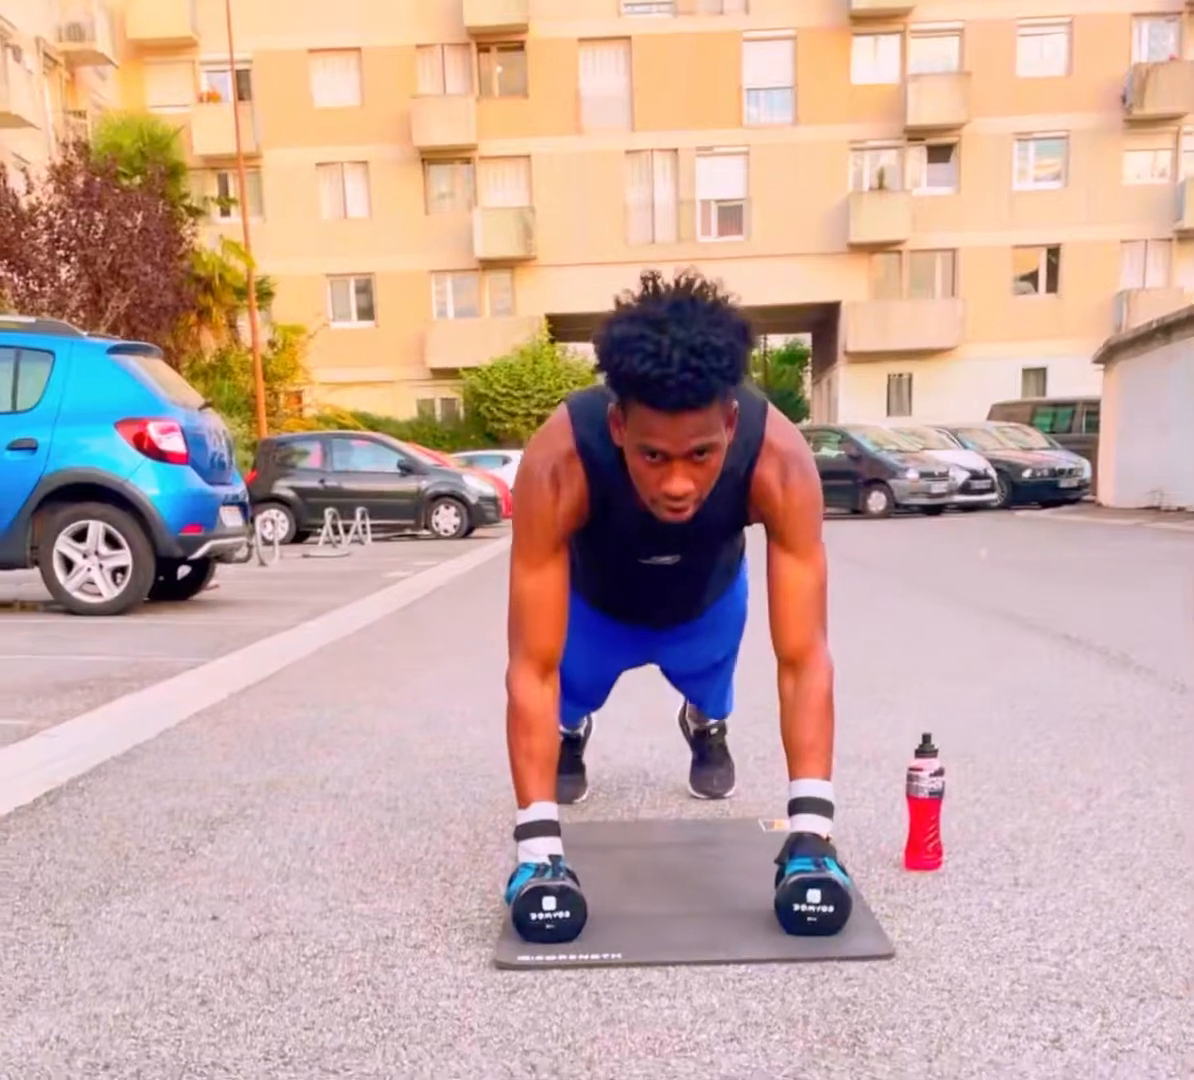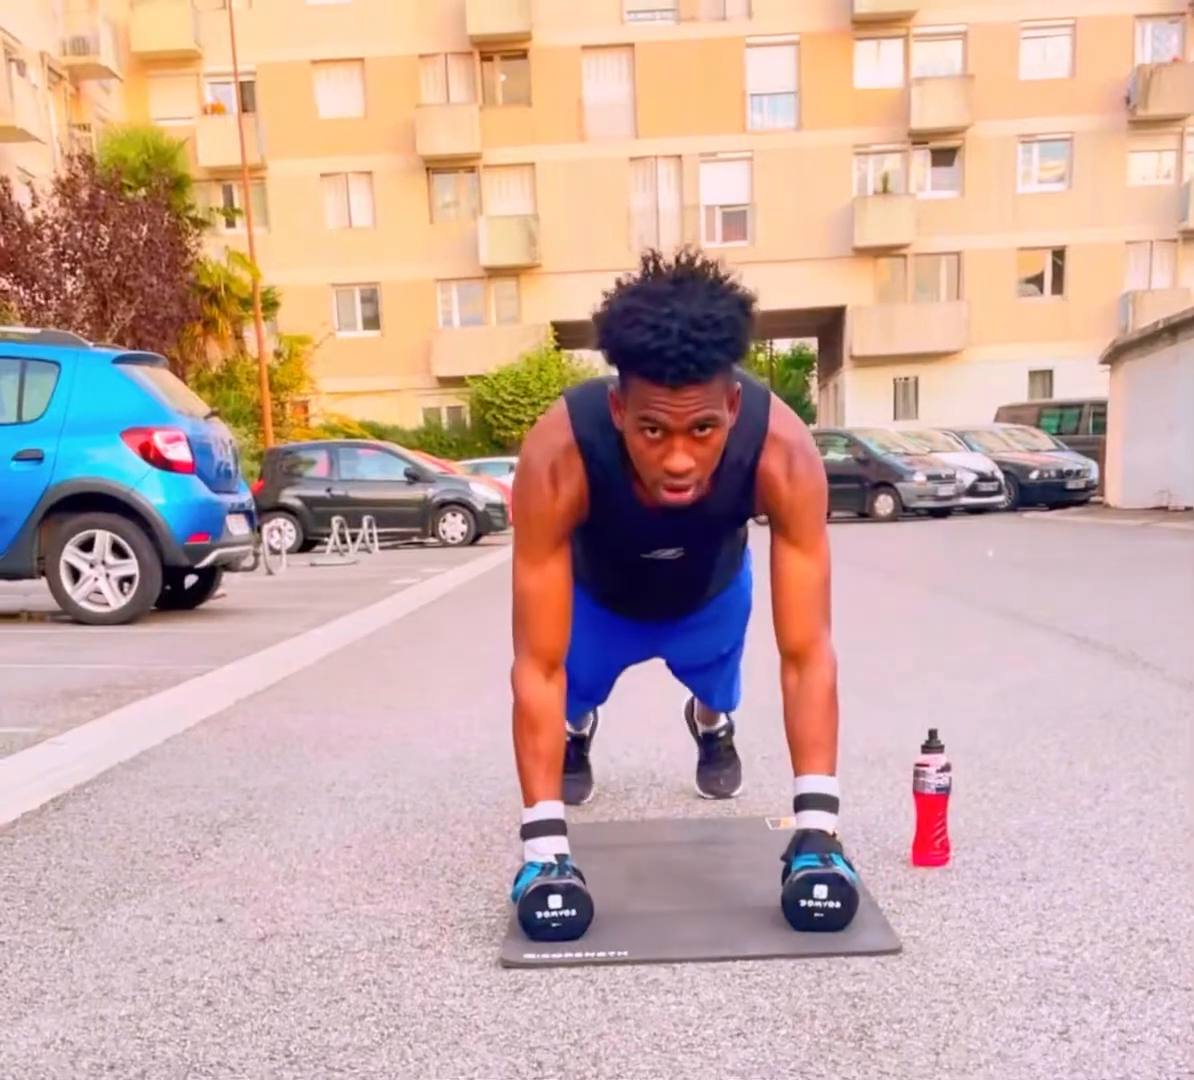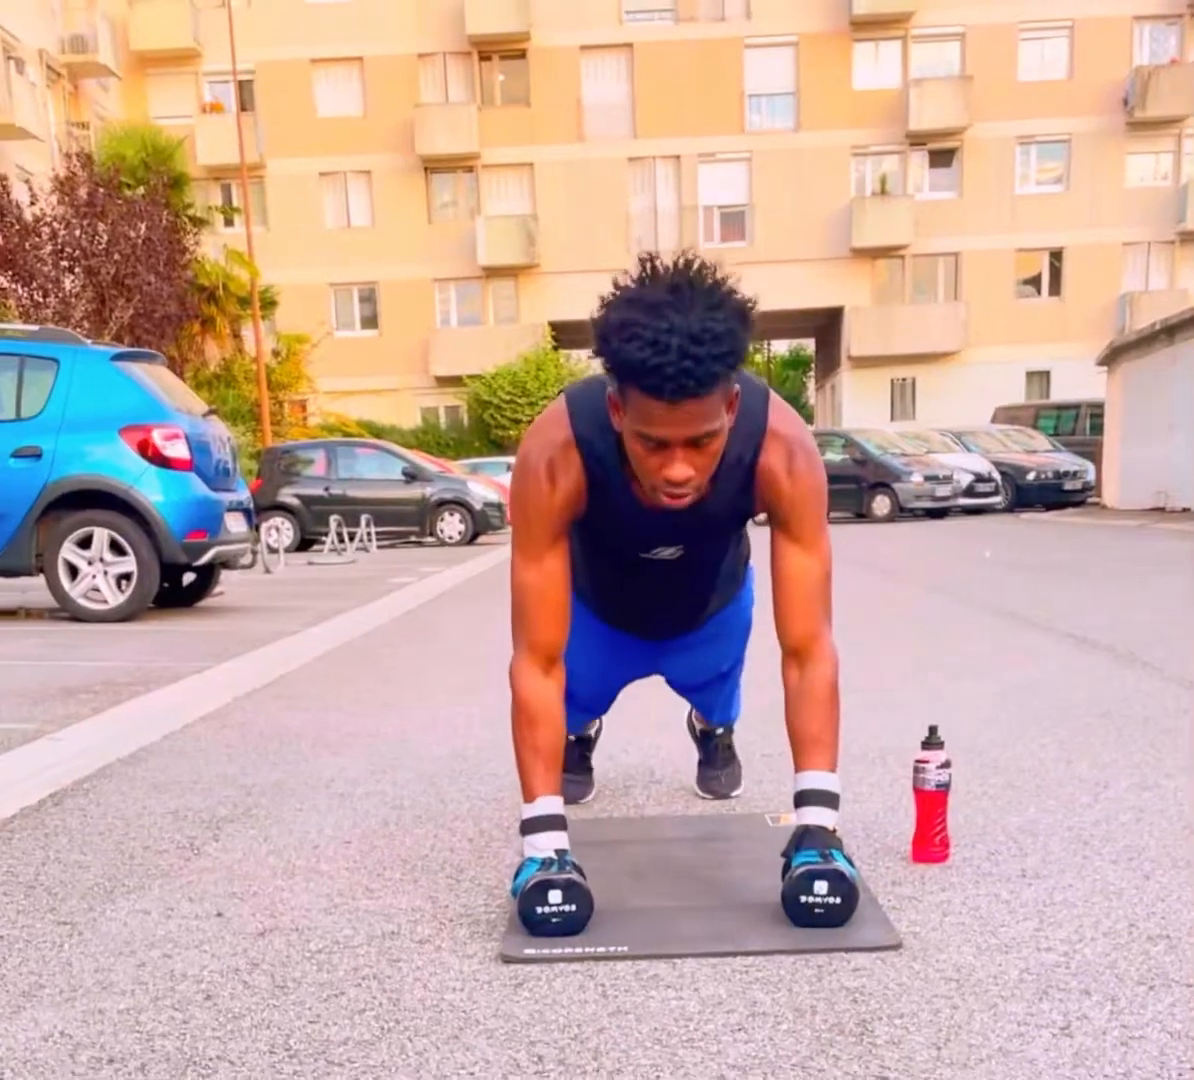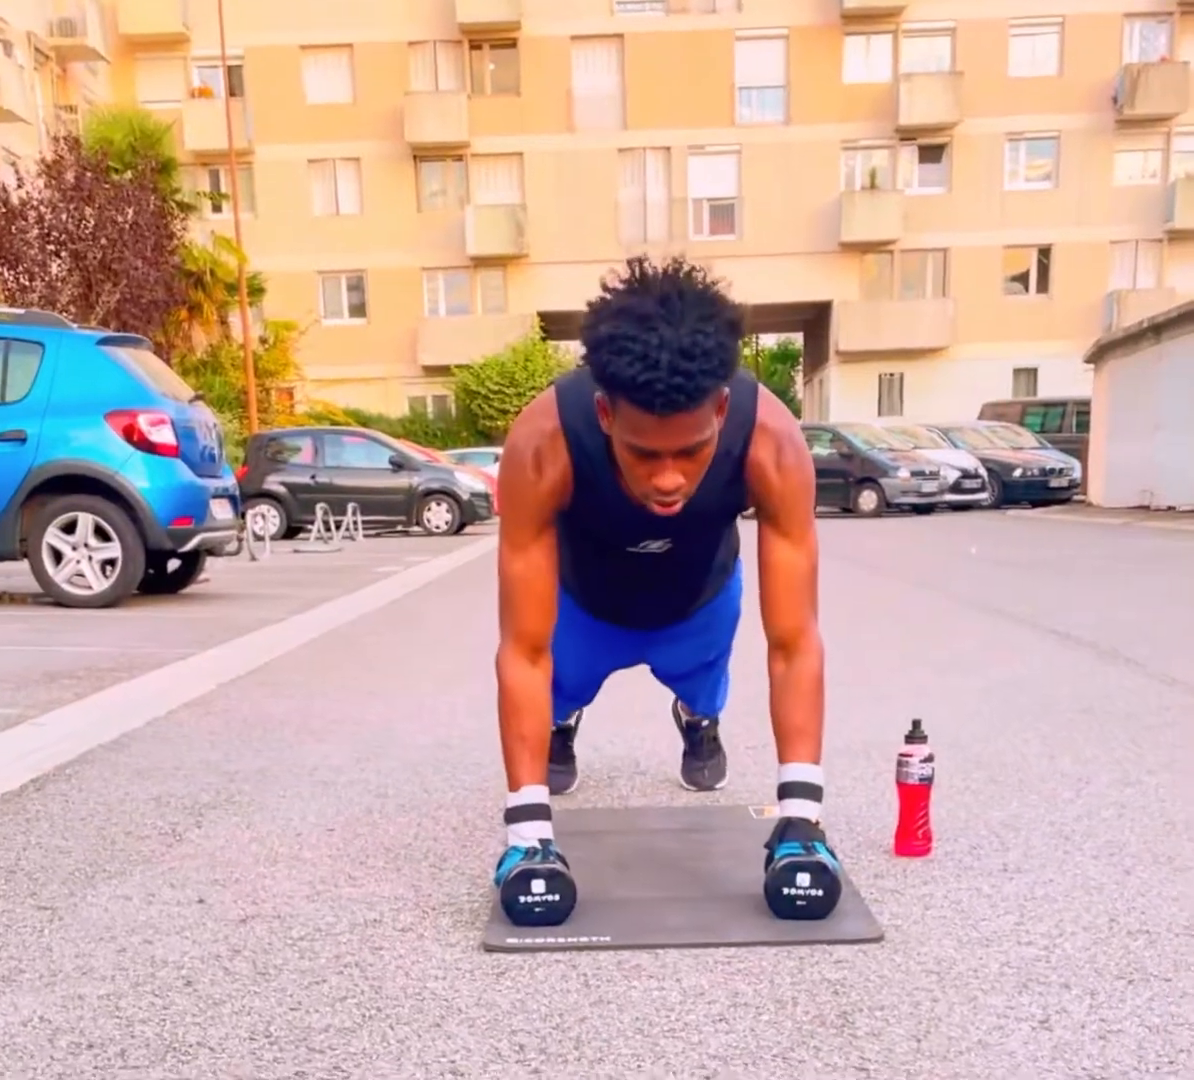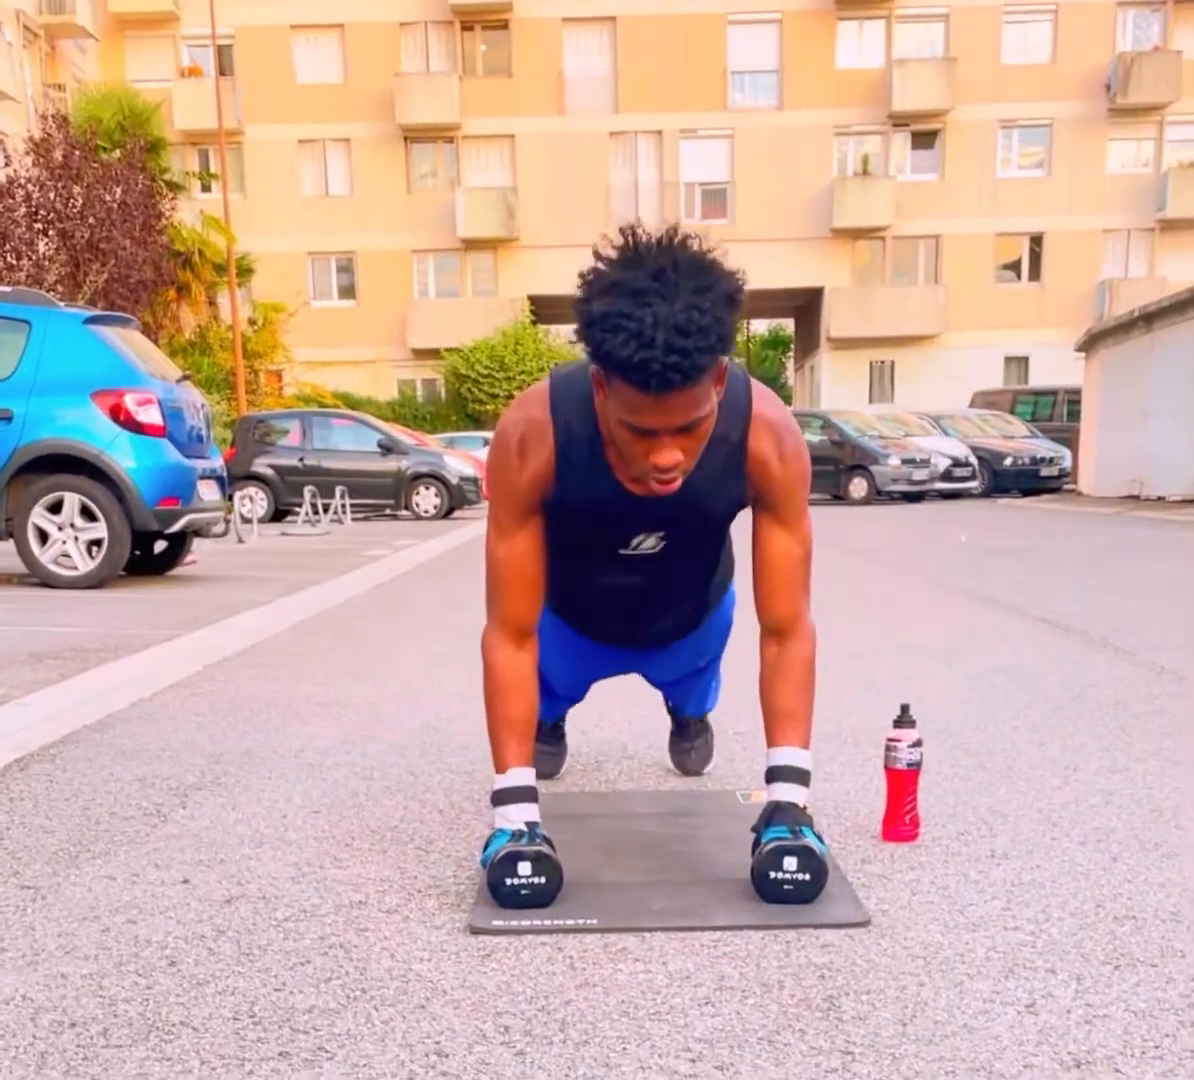
dt=0.3s
person 1, frame 1
left shoulder: (779, 460)
right shoulder: (558, 461)
left elbow: (804, 658)
right elbow: (533, 667)
left wrist: (811, 828)
right wrist: (537, 845)
left hip: (707, 595)
right hip: (596, 600)
left ankle: (705, 727)
right ankle: (570, 735)
person 1, frame 2
left shoulder: (783, 451)
right shoulder: (557, 456)
left elbow: (807, 652)
right elbow: (537, 665)
left wrist: (817, 823)
right wrist: (544, 841)
left hip: (711, 588)
right hip: (599, 595)
left ankle: (711, 724)
right ankle: (576, 734)
person 1, frame 3
left shoulder: (783, 449)
right shoulder: (554, 453)
left elbow: (808, 649)
right elbow: (537, 661)
left wrist: (817, 819)
right wrist: (543, 838)
left hip: (712, 600)
right hip: (598, 606)
left knee: (716, 698)
left ankle: (713, 730)
right ankle: (578, 736)
person 1, frame 4
left shoulder: (772, 443)
right shoulder: (542, 444)
left elbow: (794, 643)
right elbow: (524, 650)
left wrist: (800, 811)
right wrist: (528, 825)
left hip: (701, 595)
right hip: (585, 600)
left knee: (702, 693)
left ankle: (698, 722)
right ankle: (561, 726)
person 1, frame 5
left shoulder: (769, 435)
right shoulder: (531, 433)
left elbow: (786, 629)
right elbow: (511, 634)
left wrist: (788, 794)
right wrist: (515, 806)
left hip: (691, 617)
right hip: (572, 620)
left knee: (691, 697)
right knee: (545, 707)
left ankle: (687, 714)
right ankle: (547, 722)
